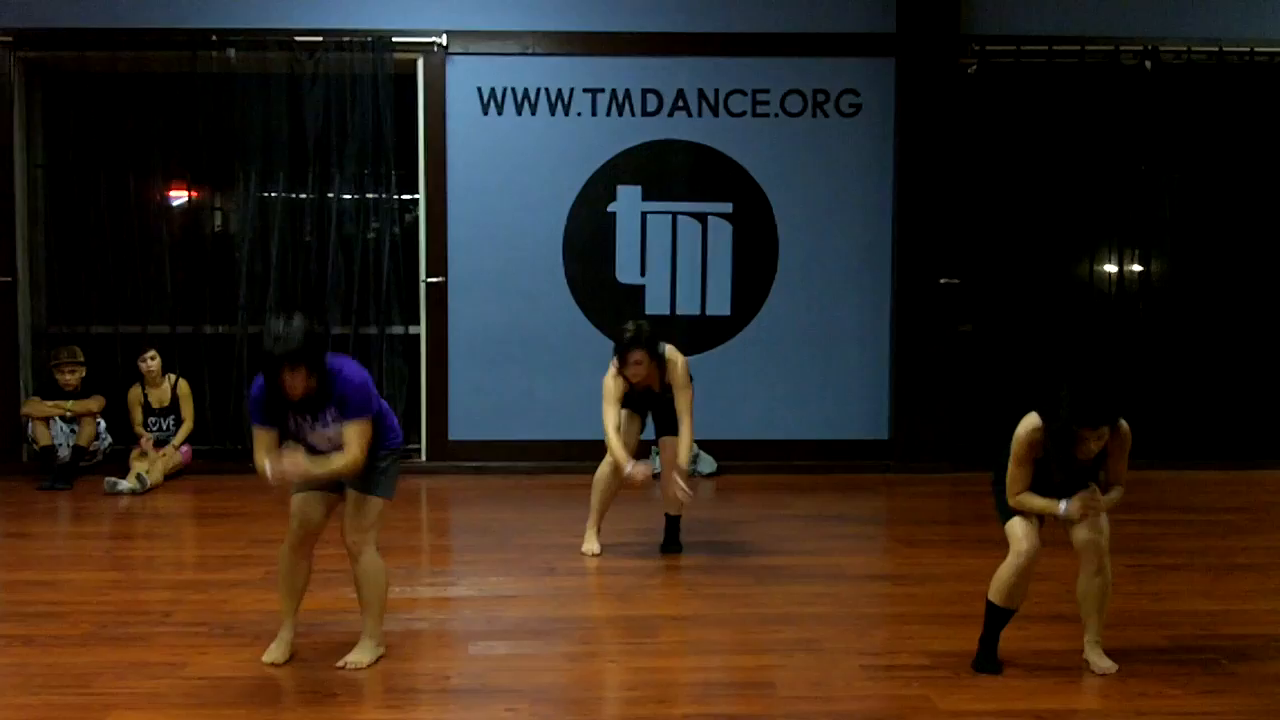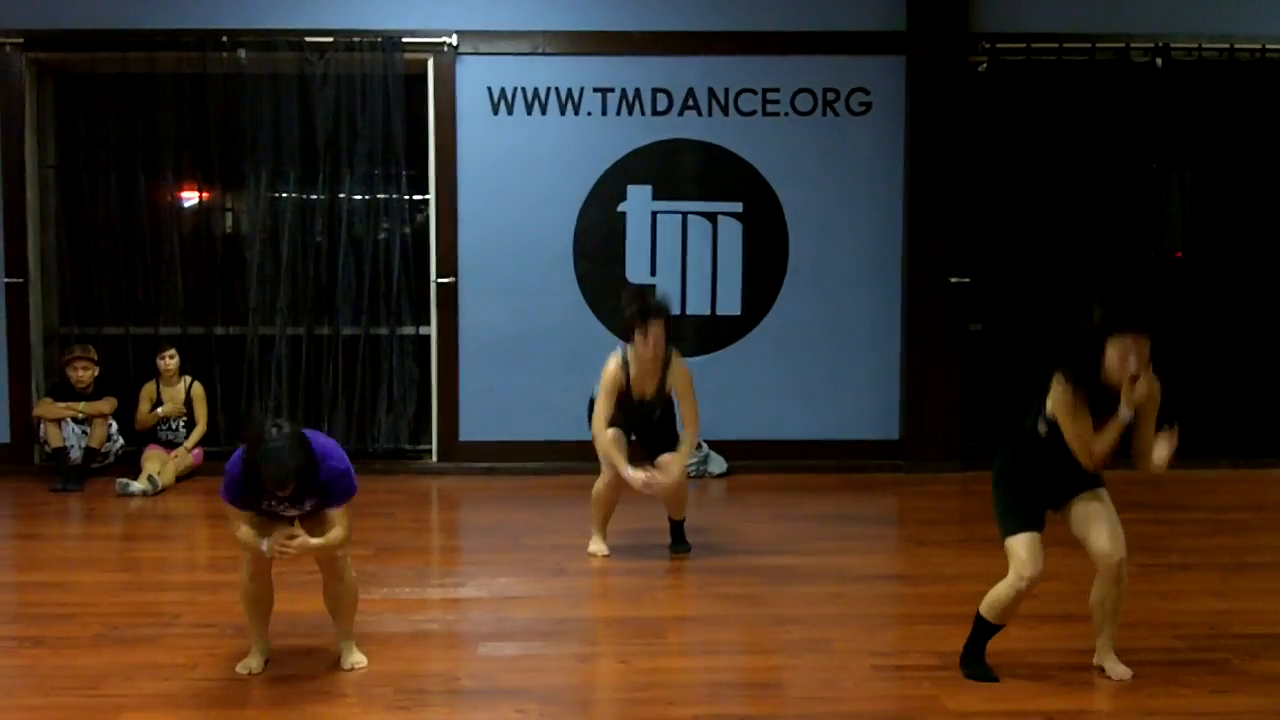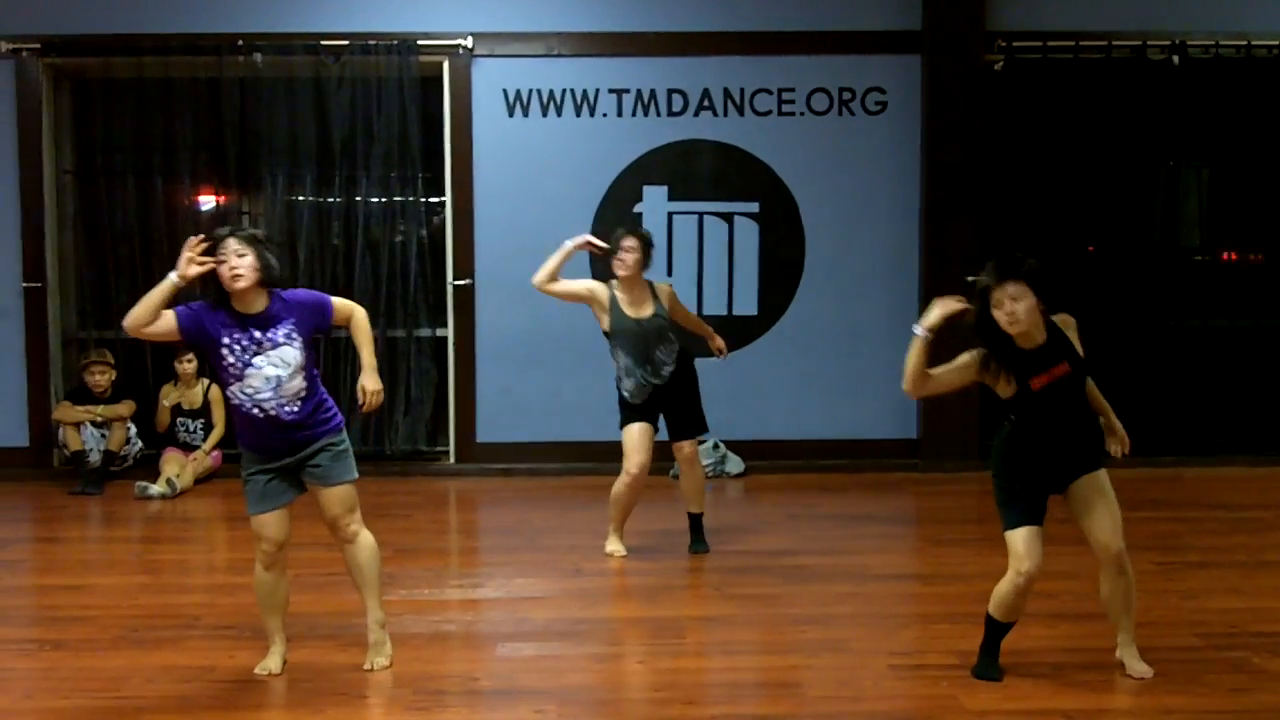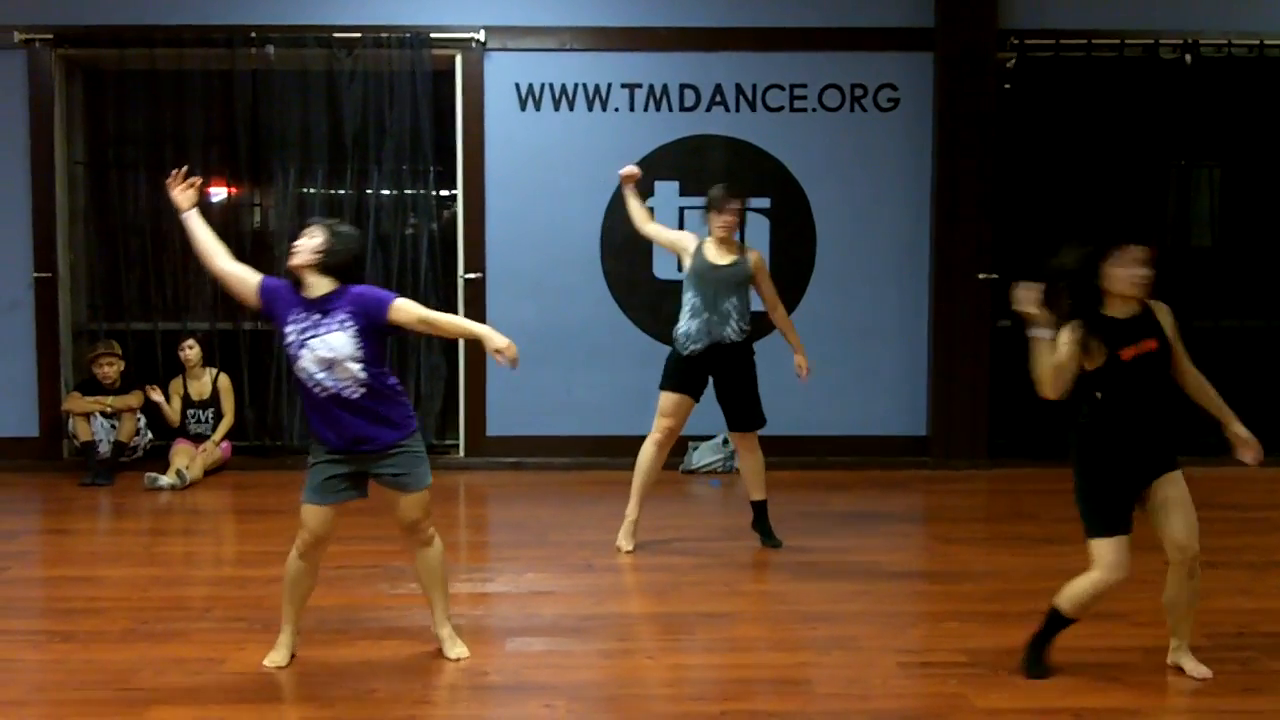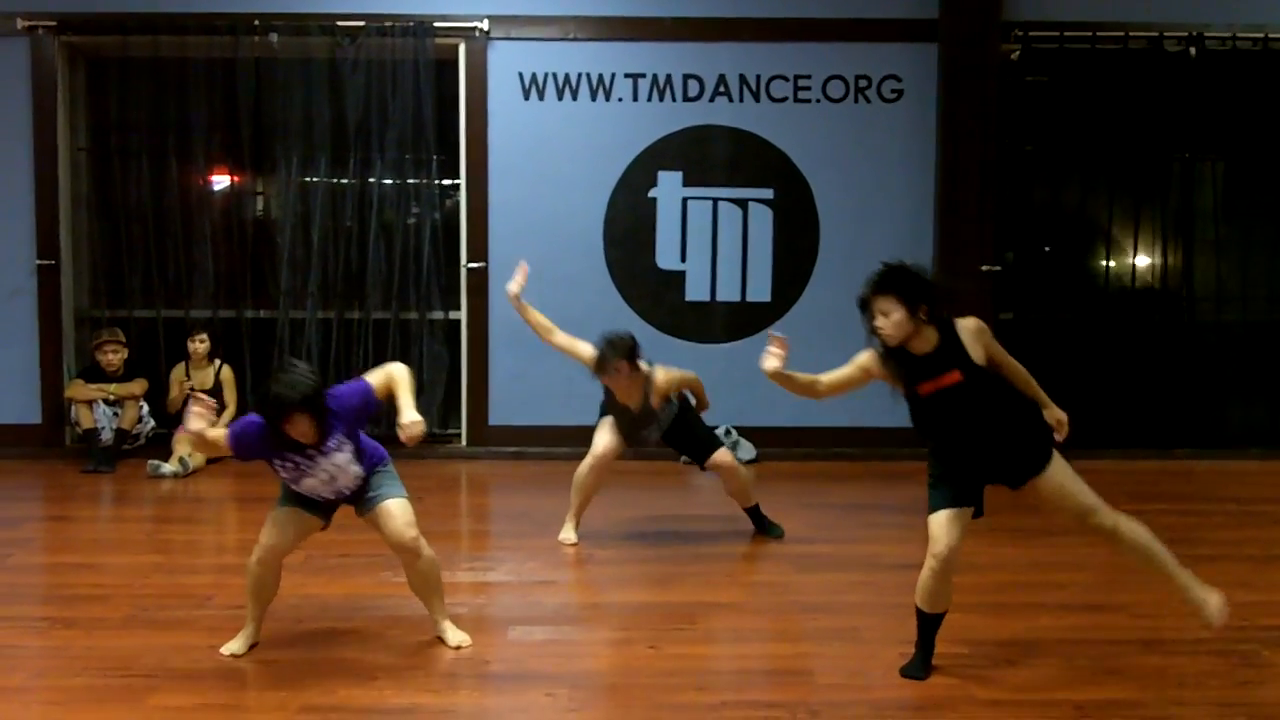
dt=1s
person 1, frame 1
left shoulder: (1120, 433)
right shoulder: (1032, 431)
left elbow: (1116, 487)
right elbow: (1016, 496)
left wrist: (1100, 502)
right wrist: (1064, 508)
left hip: (1073, 487)
right hip: (1024, 488)
left knee: (1095, 546)
right knee: (1025, 549)
left ankle: (1092, 644)
right ankle: (987, 646)
person 1, frame 2
left shoulder: (1147, 390)
right shoulder: (1069, 388)
left elbow: (1141, 454)
right elbow: (1092, 458)
left wrist: (1159, 453)
right wrist: (1124, 411)
left hip: (1074, 476)
right hip: (1023, 475)
left knee: (1112, 558)
right knee: (1026, 573)
left ankle: (1104, 649)
right ankle: (973, 650)
person 1, frame 3
left shoulder: (1065, 327)
right shoulder: (989, 361)
right elbow: (916, 386)
left wrist: (1108, 415)
right wrist: (925, 328)
left hip: (1079, 452)
right hip: (1022, 466)
left knee: (1113, 552)
right knee: (1025, 569)
left ankle: (1126, 646)
right ankle: (988, 652)
person 1, frame 4
left shoulder: (1158, 315)
right shoulder: (1081, 330)
left elbow: (1188, 376)
right elbow: (1051, 390)
left wrist: (1234, 425)
right wrist: (1040, 328)
left hip: (1154, 451)
right hip: (1100, 459)
left knee: (1186, 553)
right knee: (1111, 572)
left ankle: (1179, 649)
right ankle: (1040, 643)
person 1, frame 5
left shoulder: (969, 331)
right shoulder: (881, 361)
left elbow: (1009, 367)
right elbow: (820, 387)
left wrist: (1047, 405)
right wrist: (780, 373)
left hip: (1013, 441)
right hip: (953, 462)
left knee: (1098, 515)
right knee: (941, 553)
left ankle: (1188, 584)
right ankle: (923, 651)
person 2, frame 1
left shoulder: (350, 380)
right shoulder: (264, 389)
left elbow: (354, 458)
right elbow: (262, 456)
left wrist: (310, 470)
right wrist: (276, 468)
left hip: (373, 452)
right hip: (315, 458)
left knee: (358, 541)
right knee: (298, 536)
left ankle: (372, 639)
right ankle: (287, 631)
person 2, frame 2
left shoulder: (330, 465)
right shoulder: (240, 470)
left elbow: (339, 529)
right elbow: (241, 527)
left wrist: (311, 544)
right wrist: (266, 544)
left hip: (322, 503)
left knee: (333, 560)
right knee: (254, 565)
left ankle: (347, 644)
right ankle: (258, 648)
person 2, frame 3
left shoulder: (297, 305)
right shoulder: (208, 319)
left elbow: (354, 312)
right elbow: (136, 325)
left wrist: (370, 369)
right wrist: (177, 277)
left hip: (322, 437)
right hip: (262, 454)
left knee: (348, 526)
right knee: (269, 548)
left ankle: (377, 628)
right ankle: (276, 645)
person 2, frame 4
left shoulder: (363, 301)
right shoulder: (282, 298)
left elbow: (424, 318)
right elbow: (222, 265)
left wrist: (484, 332)
right wrist: (187, 210)
left hip: (392, 438)
right hip: (330, 448)
left knee: (419, 529)
right knee: (310, 541)
left ankle: (443, 628)
right ankle: (285, 637)
person 2, frame 5
left shoulder: (339, 404)
right shoulder: (257, 433)
left elbow: (395, 369)
right elbow: (211, 445)
left wrist: (407, 409)
right wrist: (197, 432)
left hip: (368, 473)
right hip: (308, 493)
left knee: (408, 539)
right knee: (268, 552)
left ankle: (443, 621)
right ankle: (252, 629)
person 3, frame 1
left shoulder: (675, 363)
right shoulder: (615, 373)
left elbow: (685, 422)
right elbow: (610, 429)
left wrist: (681, 472)
right wrist: (628, 466)
left hip: (668, 398)
right hip: (632, 398)
left knee: (672, 459)
right knee: (617, 456)
left ankle: (672, 530)
right ankle: (592, 530)
person 3, frame 2
left shoulder: (676, 367)
right shoulder: (616, 366)
left elbow: (692, 426)
right elbow: (599, 429)
left wrist: (676, 470)
right wrist: (627, 471)
left hip: (656, 417)
right hip: (616, 418)
left knee: (674, 477)
right knee: (613, 474)
left ankle: (678, 533)
right ankle: (597, 534)
person 3, frame 3
left shoulder: (662, 293)
right shoulder: (600, 294)
left elbow: (686, 318)
right elbow: (542, 282)
left wrist: (712, 336)
right wrist: (571, 247)
left hip: (677, 378)
right hip: (637, 392)
left knee: (688, 454)
right knee: (635, 468)
left ankle: (697, 530)
right ankle: (614, 534)
person 3, frame 4
left shoulder: (753, 260)
right shoulder: (690, 247)
left elbow: (775, 308)
right elbow: (645, 224)
left wrist: (796, 349)
right wrist: (629, 187)
left hip: (735, 353)
right hip: (690, 351)
left knee: (746, 440)
right knee: (662, 432)
left ankle: (761, 519)
right ankle: (630, 518)
person 3, frame 5
left shoulder: (660, 380)
right shoulder: (603, 363)
left elbow: (691, 379)
right elbow: (553, 335)
left wrist: (702, 403)
right wrist: (517, 299)
left hip: (670, 418)
right hip: (620, 417)
left knee: (725, 463)
right knee: (599, 455)
left ankle: (758, 518)
right ankle: (571, 523)
